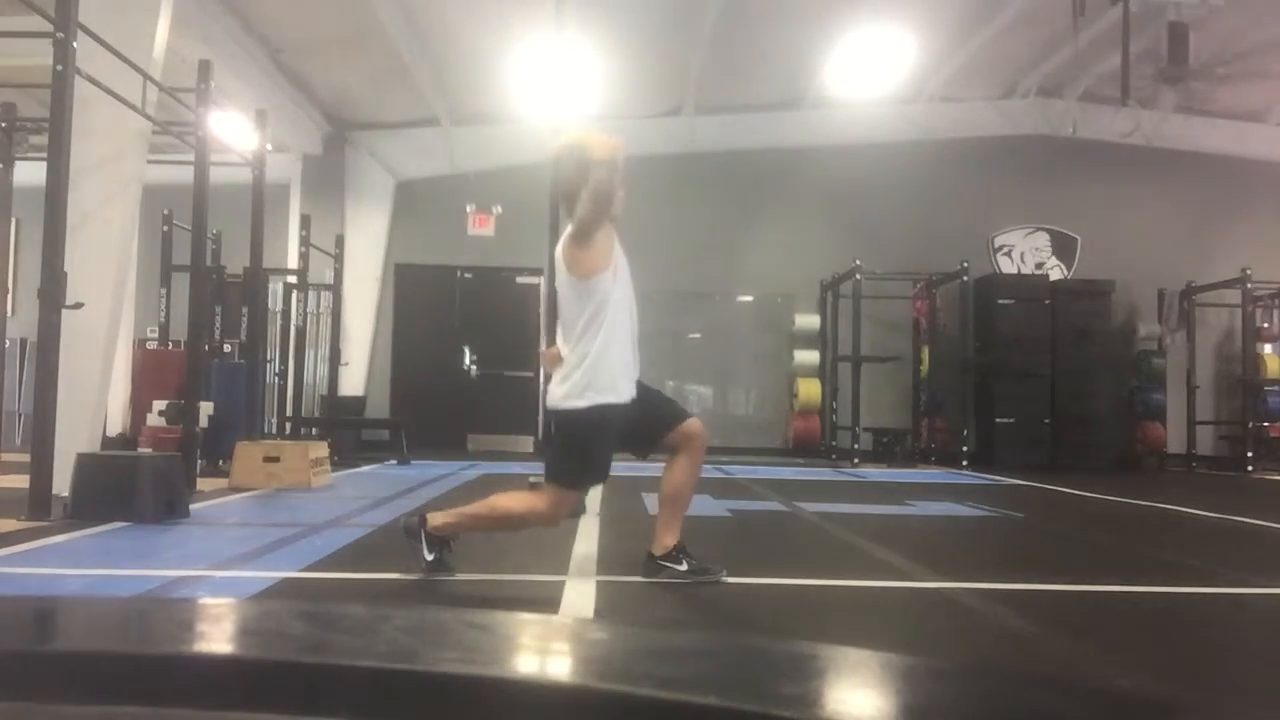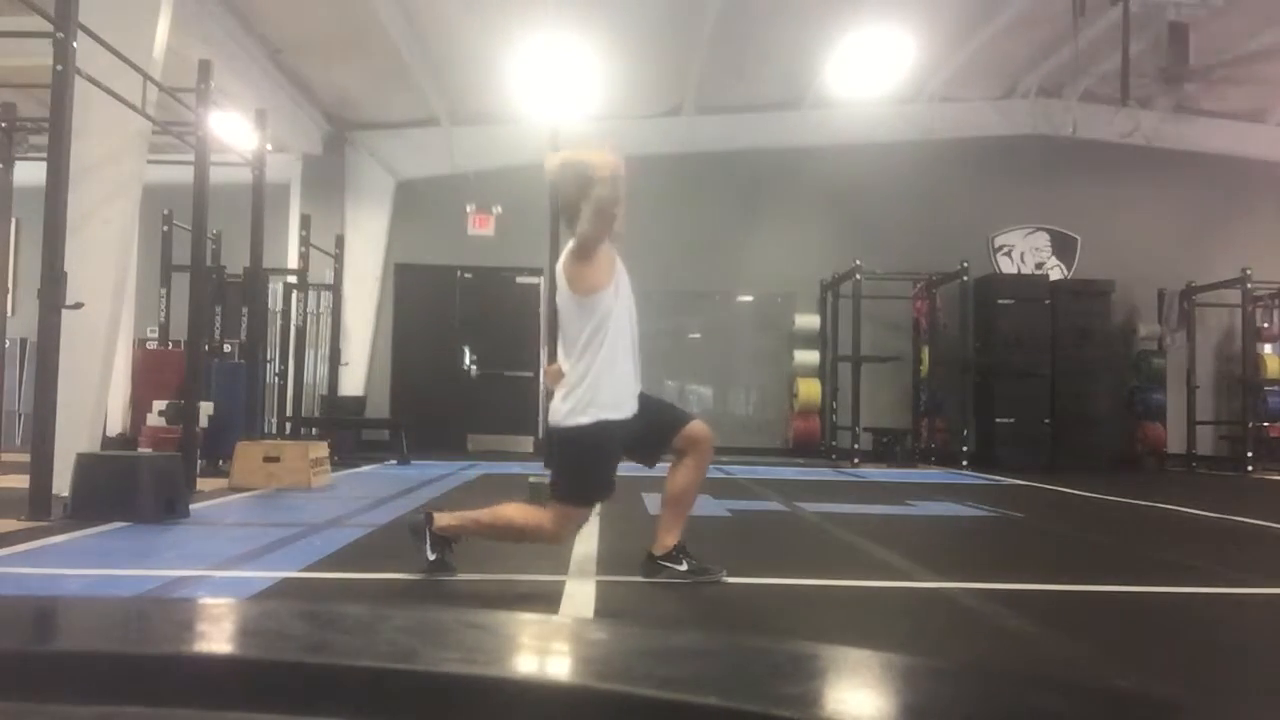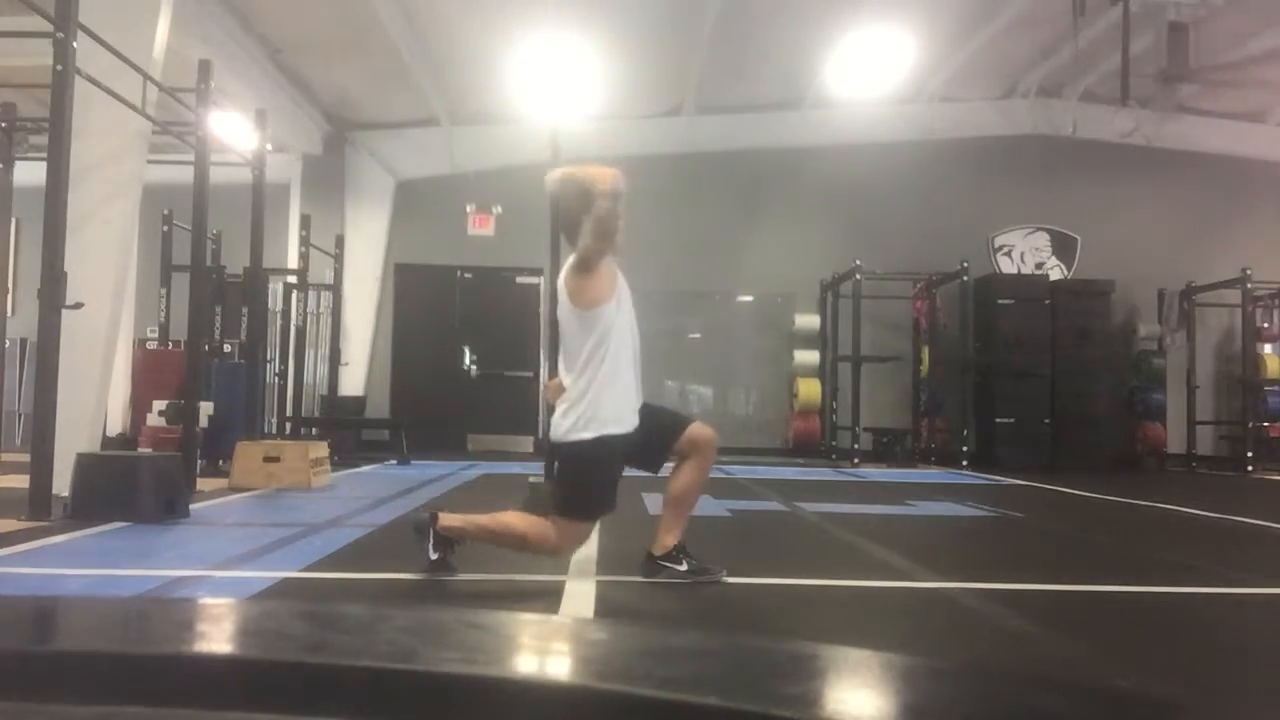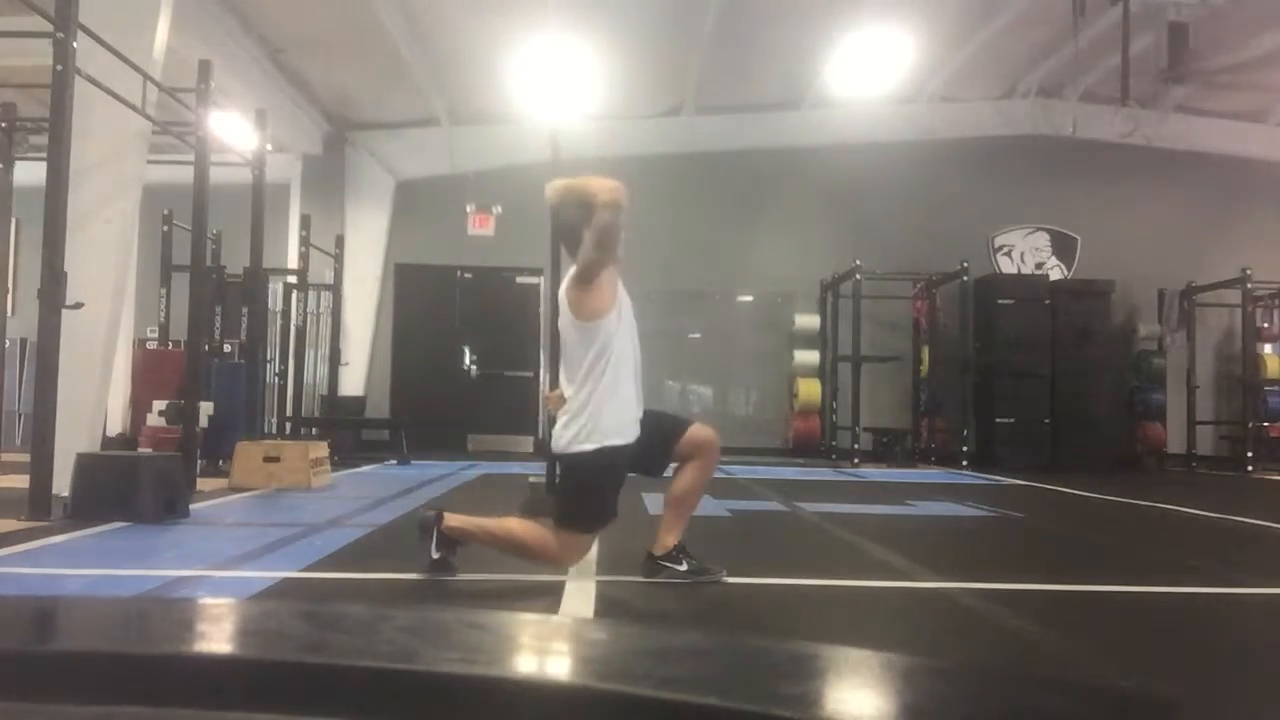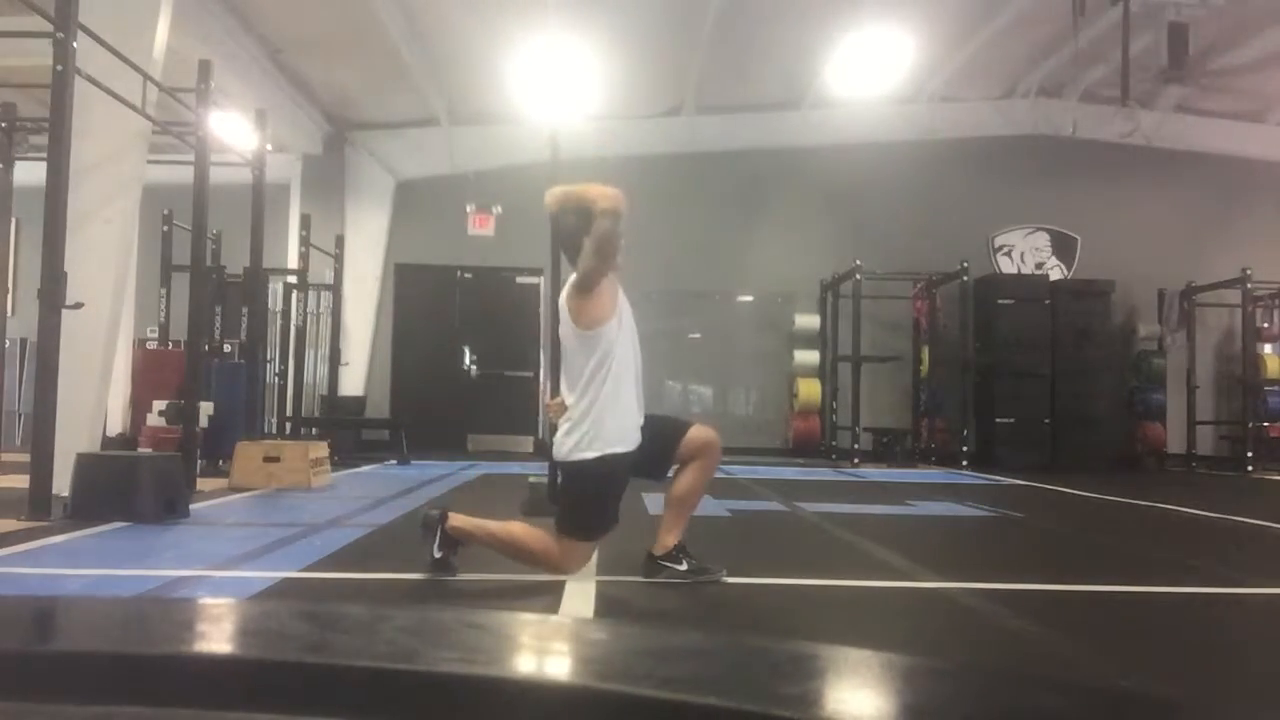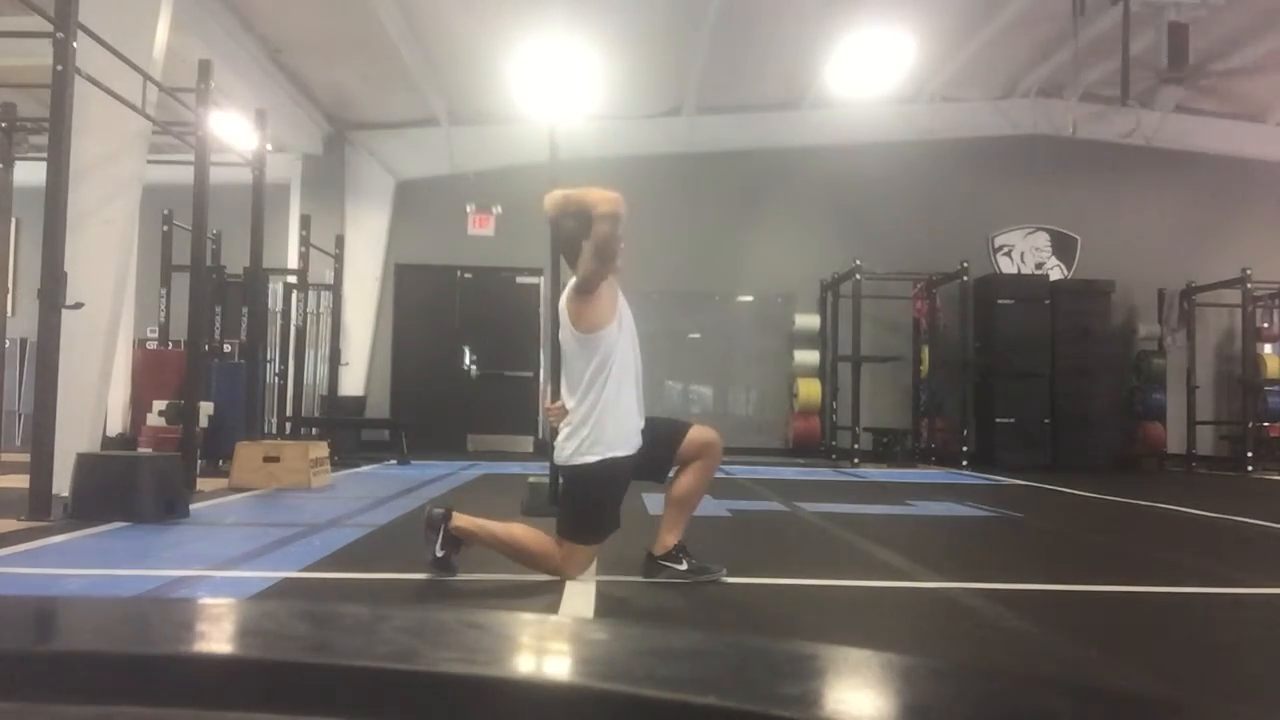
dt=0.1s
person 1, frame 1
left shoulder: (594, 240)
right shoulder: (585, 236)
right elbow: (608, 153)
right wrist: (569, 151)
left hip: (613, 389)
right hip: (588, 400)
left knee: (692, 436)
right knee: (553, 506)
left ankle: (664, 553)
right ankle: (434, 526)
person 1, frame 2
left shoulder: (594, 257)
right shoulder: (586, 253)
right elbow: (609, 170)
right wrist: (565, 164)
left hip: (616, 403)
right hip: (590, 416)
left knee: (698, 439)
right knee: (557, 526)
left ankle: (665, 553)
right ankle: (439, 525)
person 1, frame 3
left shoulder: (595, 271)
right shoulder: (588, 266)
right elbow: (609, 183)
right wrist: (565, 180)
left hip: (615, 417)
right hip: (592, 429)
left knee: (702, 442)
right knee: (561, 539)
left ankle: (665, 554)
right ankle: (443, 525)
person 1, frame 4
left shoulder: (595, 283)
right shoulder: (589, 279)
right elbow: (610, 195)
right wrist: (564, 191)
left hip: (617, 426)
right hip: (594, 441)
left knee: (704, 443)
right knee: (563, 552)
left ankle: (665, 554)
right ankle: (447, 526)
person 1, frame 5
left shoulder: (595, 289)
right shoulder: (589, 285)
right elbow: (610, 203)
right wrist: (563, 198)
left hip: (617, 433)
right hip: (596, 446)
left knee: (706, 444)
right knee: (567, 557)
left ankle: (665, 554)
right ankle: (451, 525)
person 1, frame 6
left shoulder: (594, 294)
right shoulder: (589, 290)
right elbow: (610, 207)
right wrist: (562, 201)
left hip: (617, 436)
right hip: (597, 450)
left knee: (707, 444)
right knee: (568, 563)
left ankle: (665, 553)
right ankle: (453, 525)
